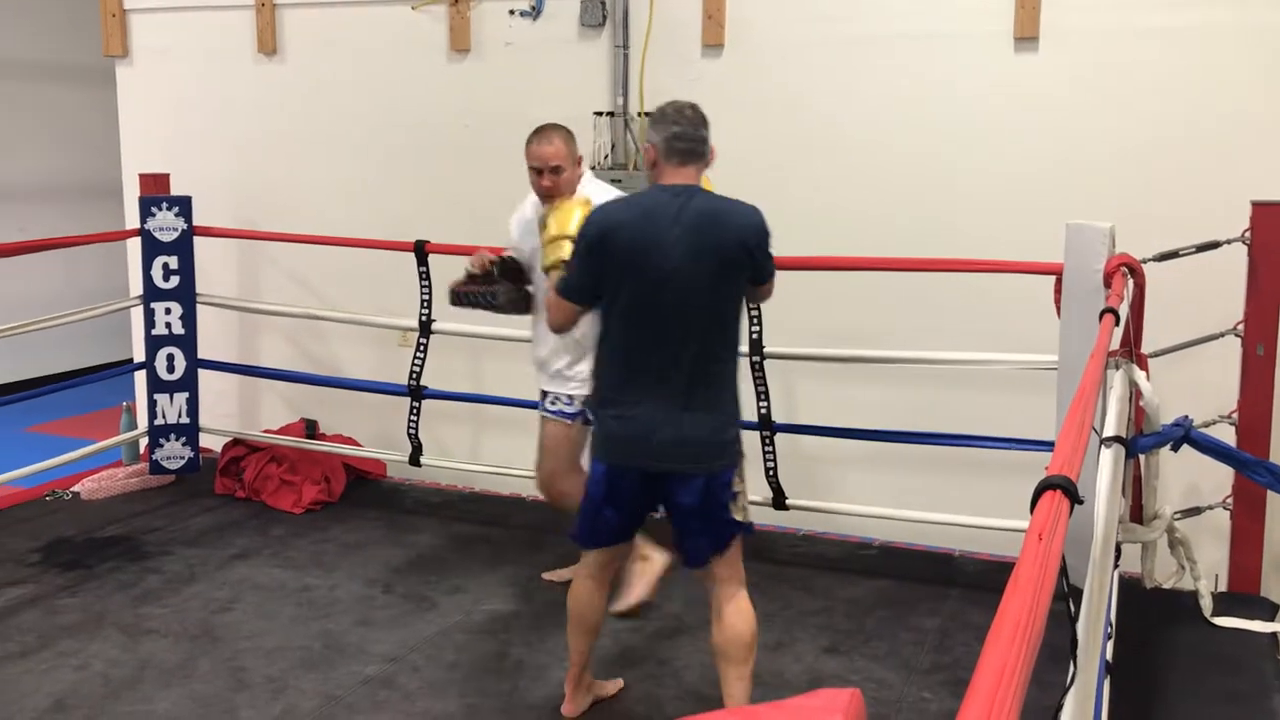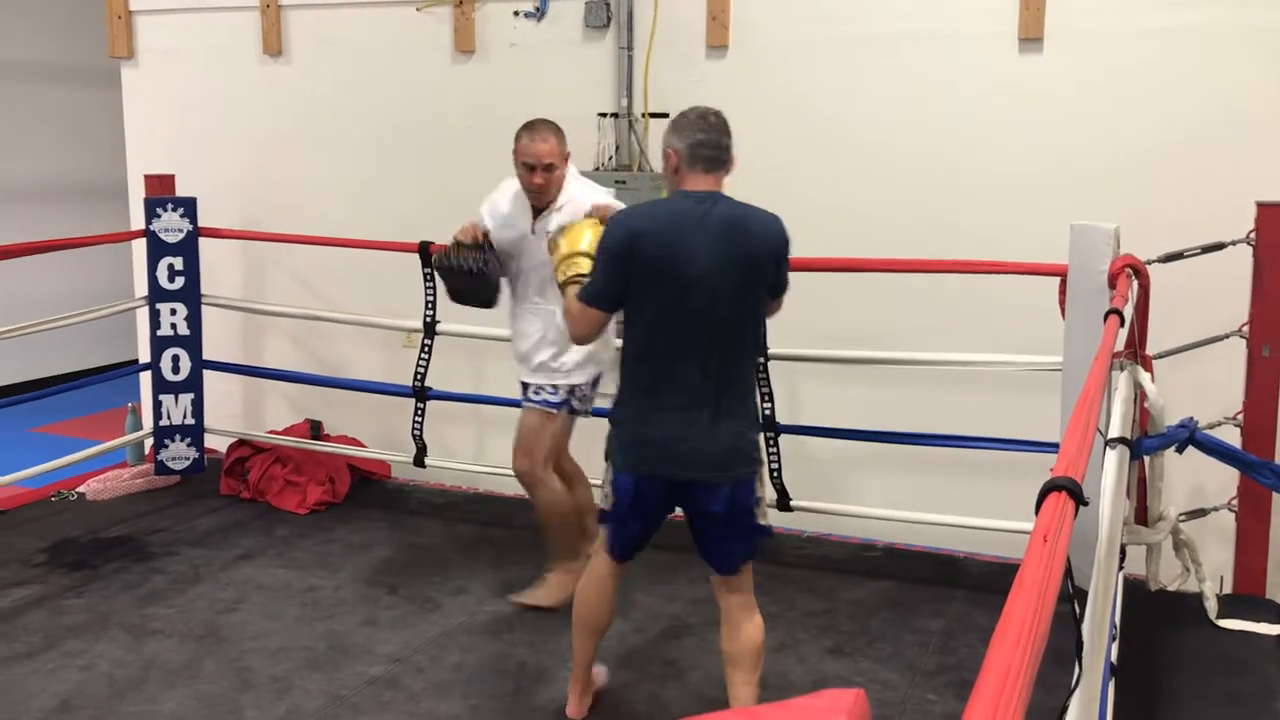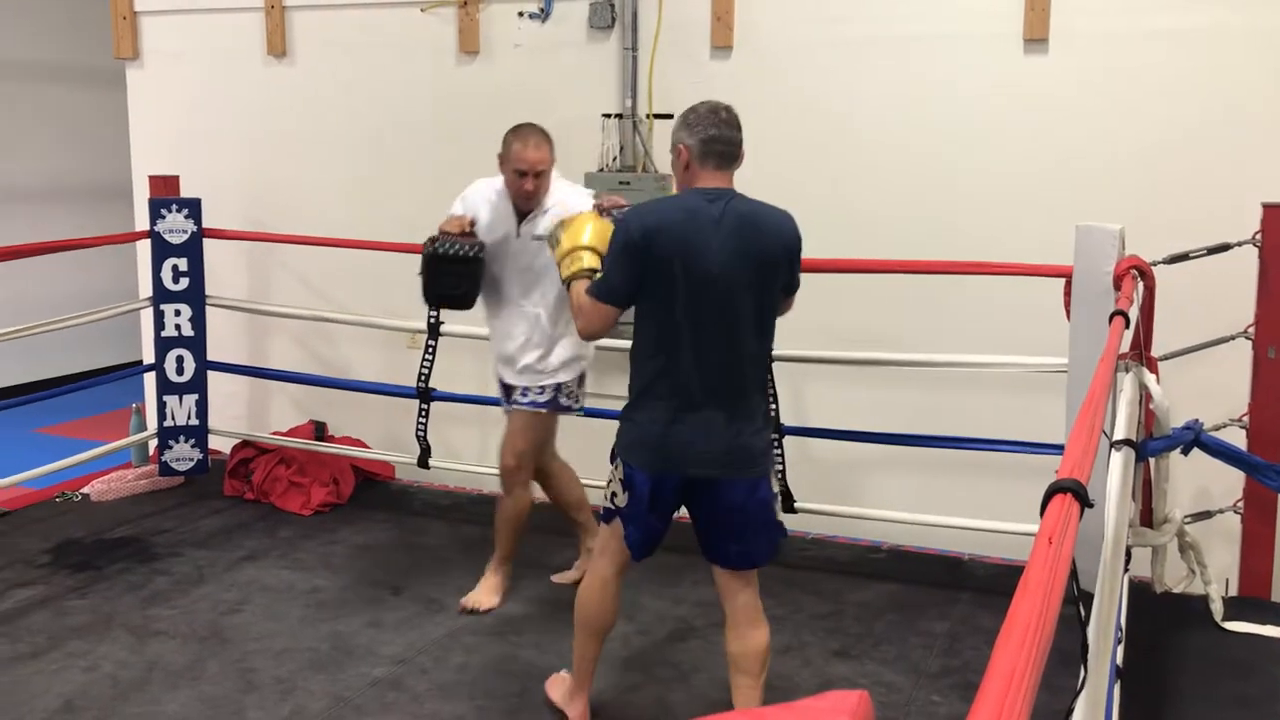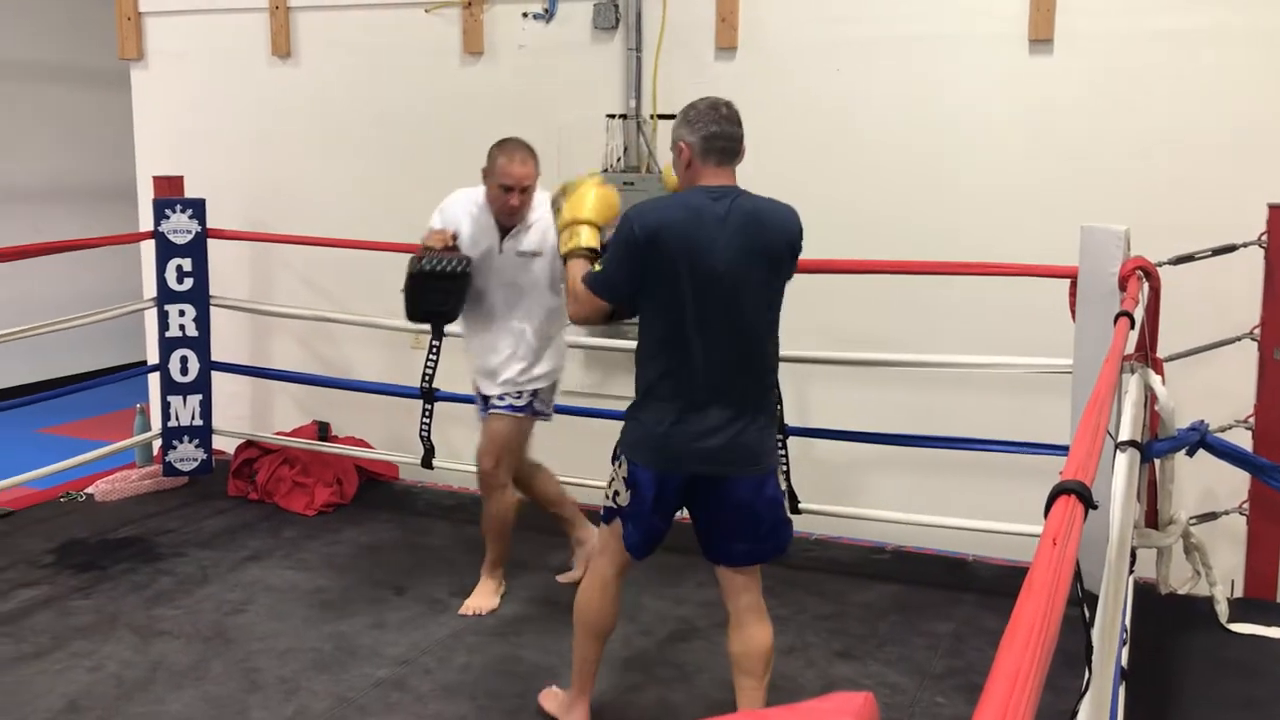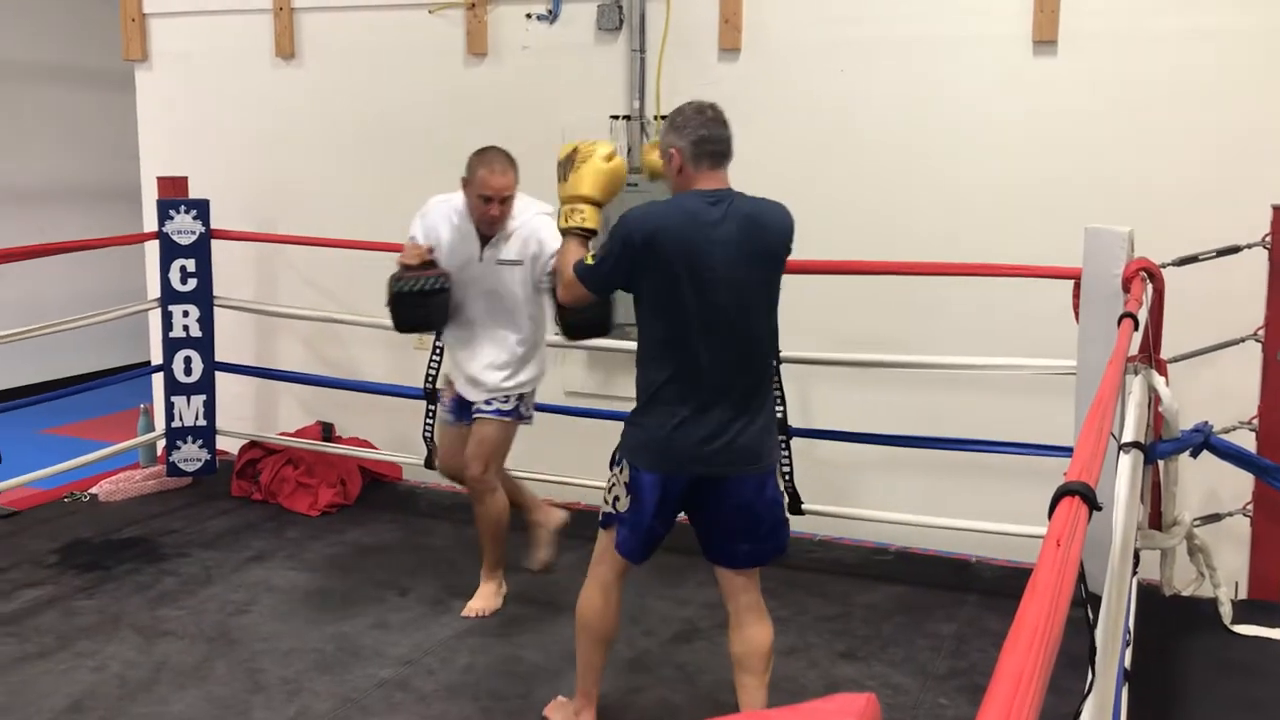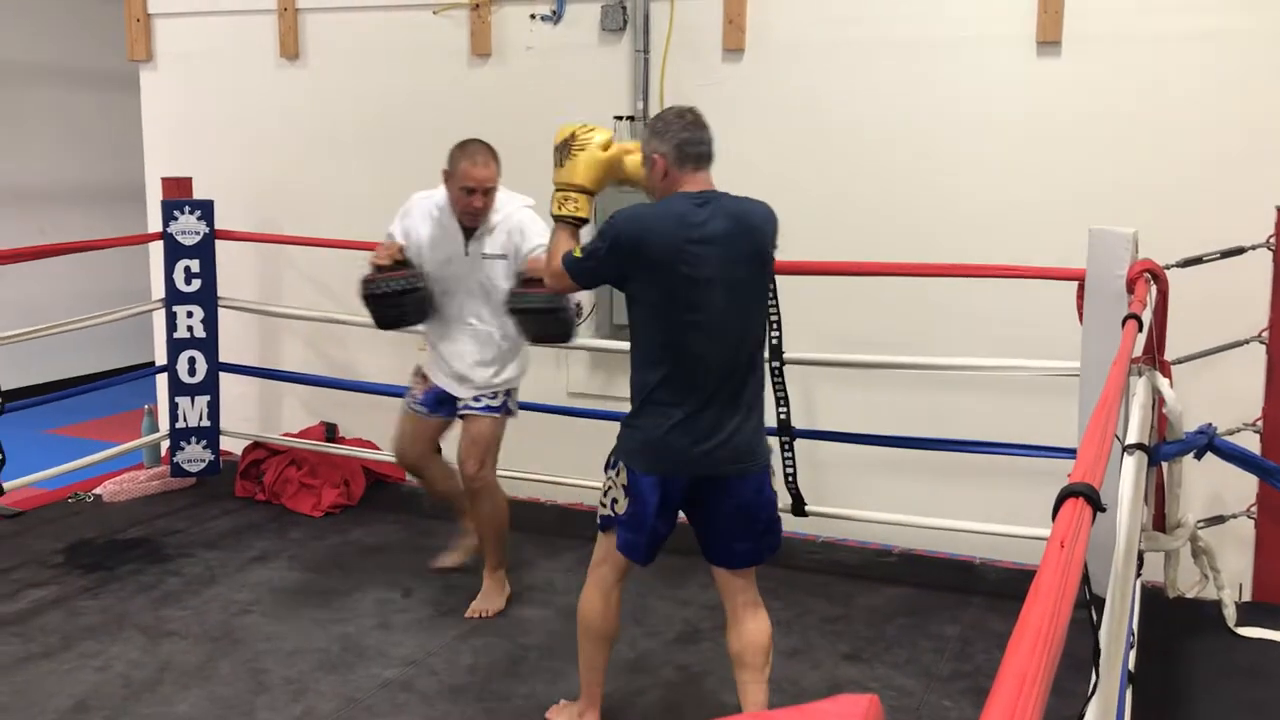
dt=0.1s
person 1, frame 1
left shoulder: (609, 221)
right shoulder: (744, 223)
left elbow: (559, 318)
right elbow: (759, 293)
left wrist: (559, 250)
left hip: (622, 434)
right hip: (706, 440)
left knee: (599, 560)
right knee: (726, 582)
person 1, frame 2
left shoulder: (632, 227)
right shoulder: (766, 231)
left elbow: (581, 328)
left wrist: (573, 267)
left hip: (642, 443)
right hip: (728, 448)
left knee: (607, 561)
right knee: (737, 593)
person 1, frame 3
left shoulder: (645, 224)
right shoulder: (779, 230)
left elbow: (591, 322)
left wrist: (578, 262)
left hip: (654, 439)
right hip: (740, 447)
left knee: (609, 559)
right knee: (741, 595)
person 1, frame 4
left shoulder: (648, 222)
right shoulder: (782, 224)
left elbow: (583, 310)
left wrist: (578, 238)
left hip: (658, 438)
right hip: (744, 445)
left knee: (608, 562)
right knee: (743, 594)
person 1, frame 5
left shoulder: (646, 226)
right shoulder: (774, 223)
left elbow: (571, 291)
left wrist: (578, 209)
right wrist: (681, 186)
left hip: (659, 442)
right hip: (744, 447)
left knee: (608, 568)
right knee: (744, 595)
person 1, frame 6
left shoulder: (634, 228)
right shoulder: (758, 222)
left elbow: (557, 279)
left wrist: (571, 195)
right wrist: (646, 182)
left hip: (656, 444)
right hip: (737, 447)
left knee: (607, 570)
right knee: (740, 593)
person 2, frame 1
left shoulder: (604, 208)
right shoulder: (532, 210)
right elbow: (519, 269)
right wrist: (492, 263)
left hip: (586, 368)
right hip: (560, 363)
left knee: (554, 477)
right knee: (566, 469)
left ankle: (643, 555)
person 2, frame 2
left shoulder: (592, 204)
right shoulder: (504, 199)
right wrist: (467, 241)
left hip: (570, 360)
right hip: (539, 356)
left knee: (530, 466)
right knee: (551, 460)
left ankle: (563, 566)
right ankle: (589, 550)
person 2, frame 3
left shoulder: (576, 205)
right shoulder: (479, 196)
right wrist: (449, 234)
left hip: (551, 361)
right hip: (511, 354)
left knee: (513, 468)
right knee: (539, 460)
left ankle: (498, 572)
right ankle: (593, 545)
person 2, frame 4
left shoulder: (556, 222)
right shoulder: (458, 207)
right wrist: (431, 247)
left hip: (527, 370)
right hip: (487, 363)
left knee: (491, 472)
right knee: (512, 465)
left ankle: (492, 575)
right ankle: (585, 534)
person 2, frame 5
left shoulder: (537, 226)
right shoulder: (438, 214)
right wrist: (410, 261)
left hip: (509, 373)
right hip: (463, 364)
left knee: (482, 474)
right knee: (454, 463)
left ankle: (495, 577)
right ankle: (542, 516)
person 2, frame 6
left shoulder: (519, 220)
right shoulder: (419, 212)
left wrist: (548, 274)
right wrist: (385, 260)
left hip: (491, 368)
right hip: (440, 360)
left knee: (475, 473)
right knee: (412, 453)
left ankle: (495, 576)
right ankle: (472, 526)
